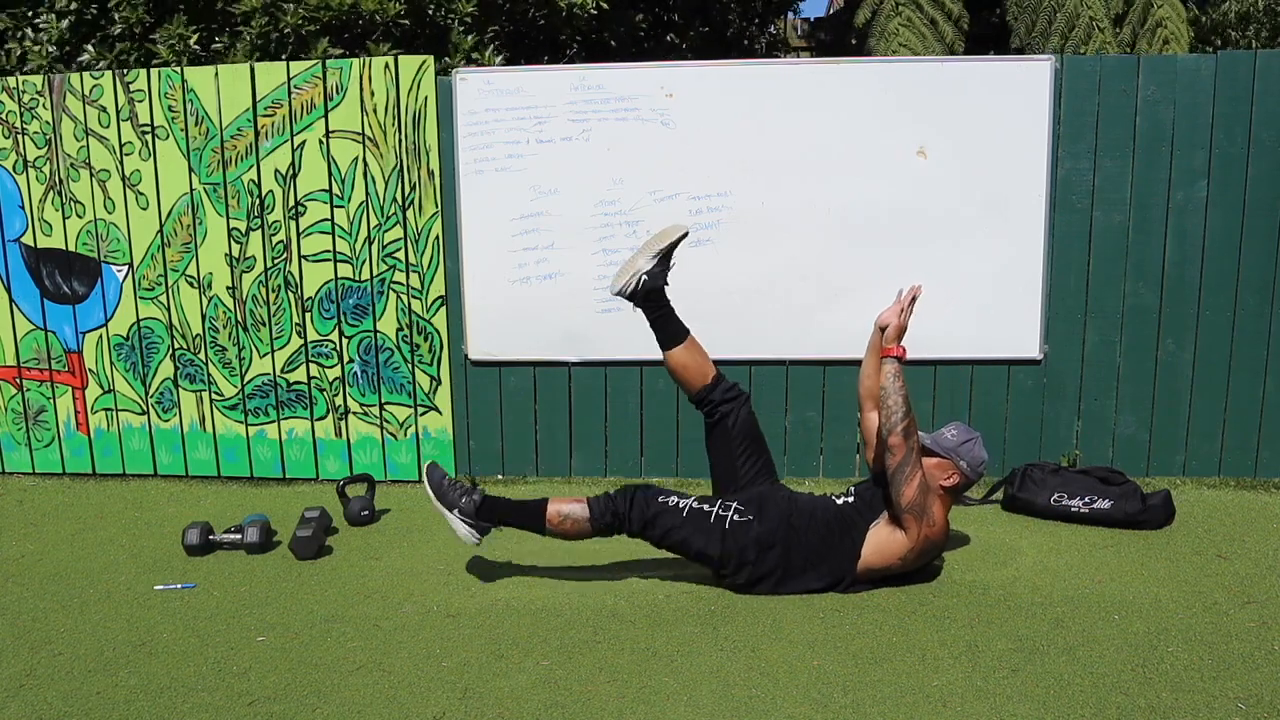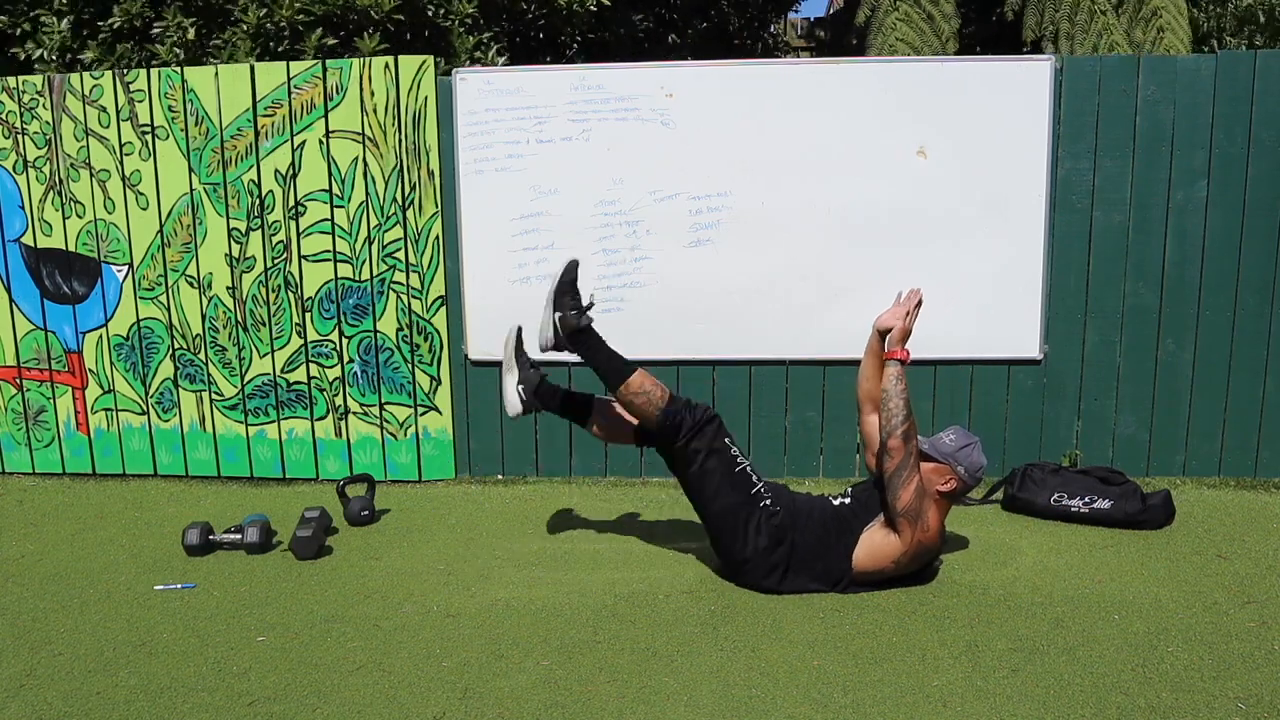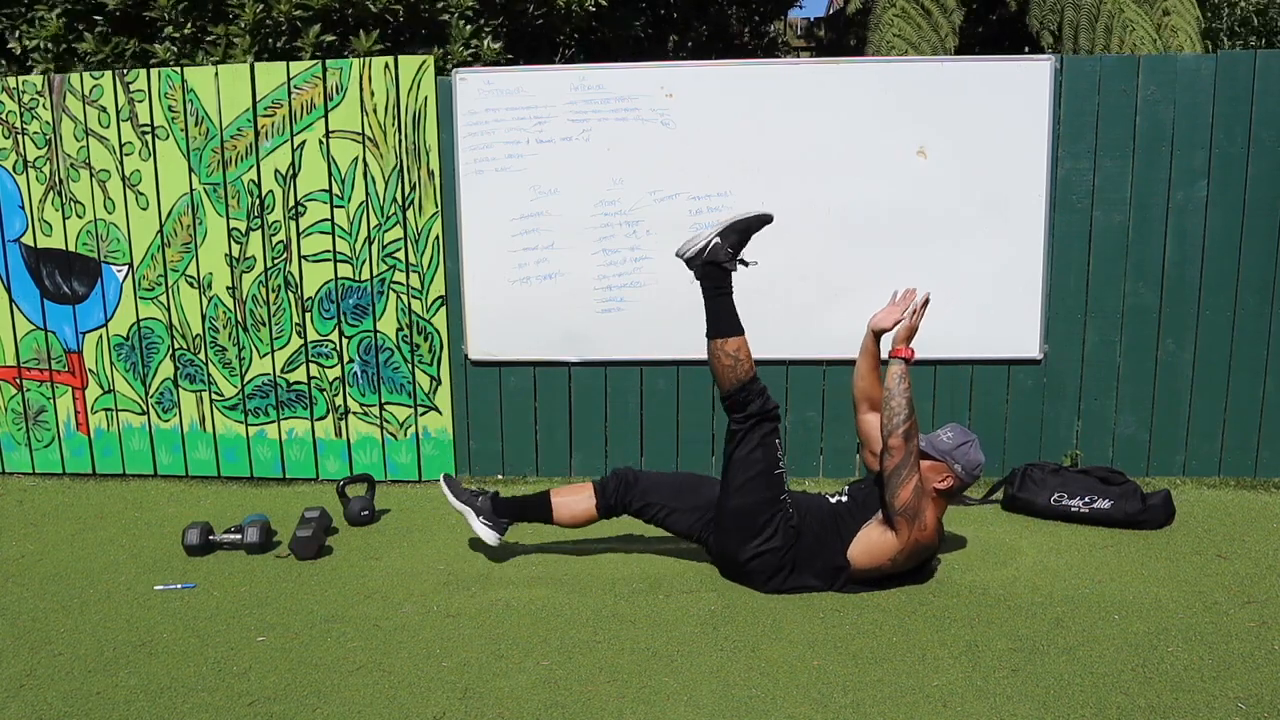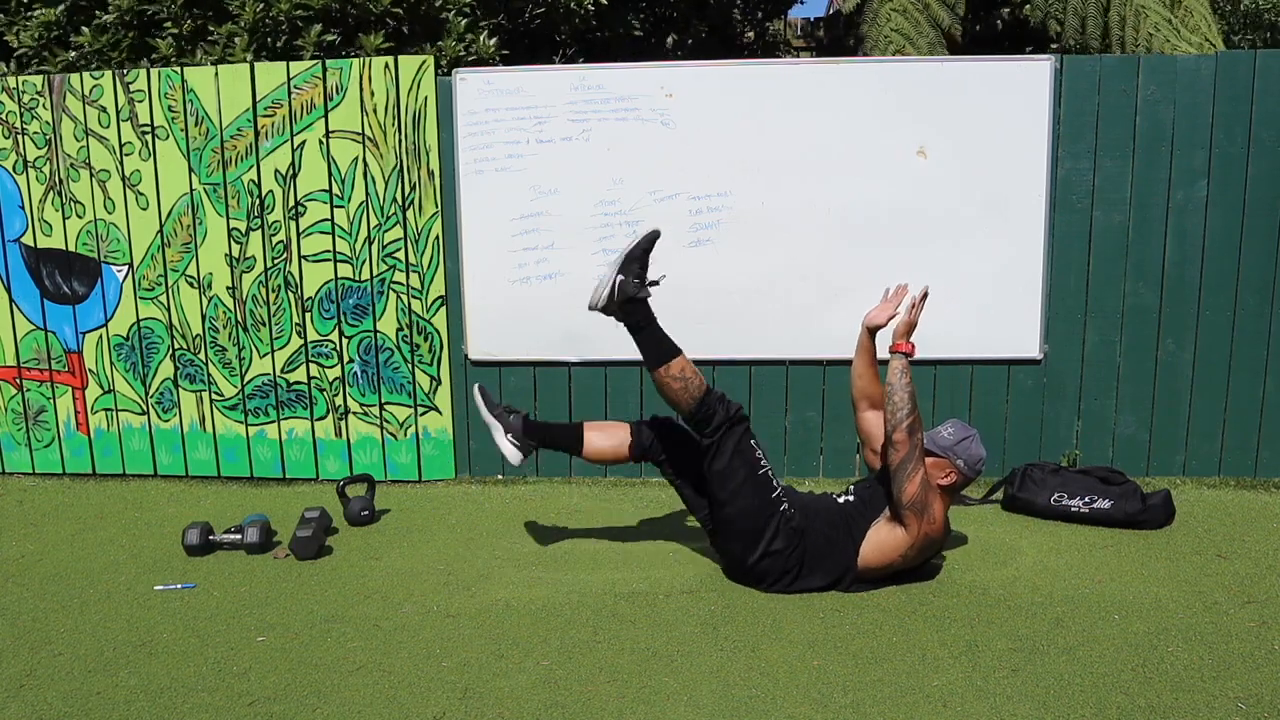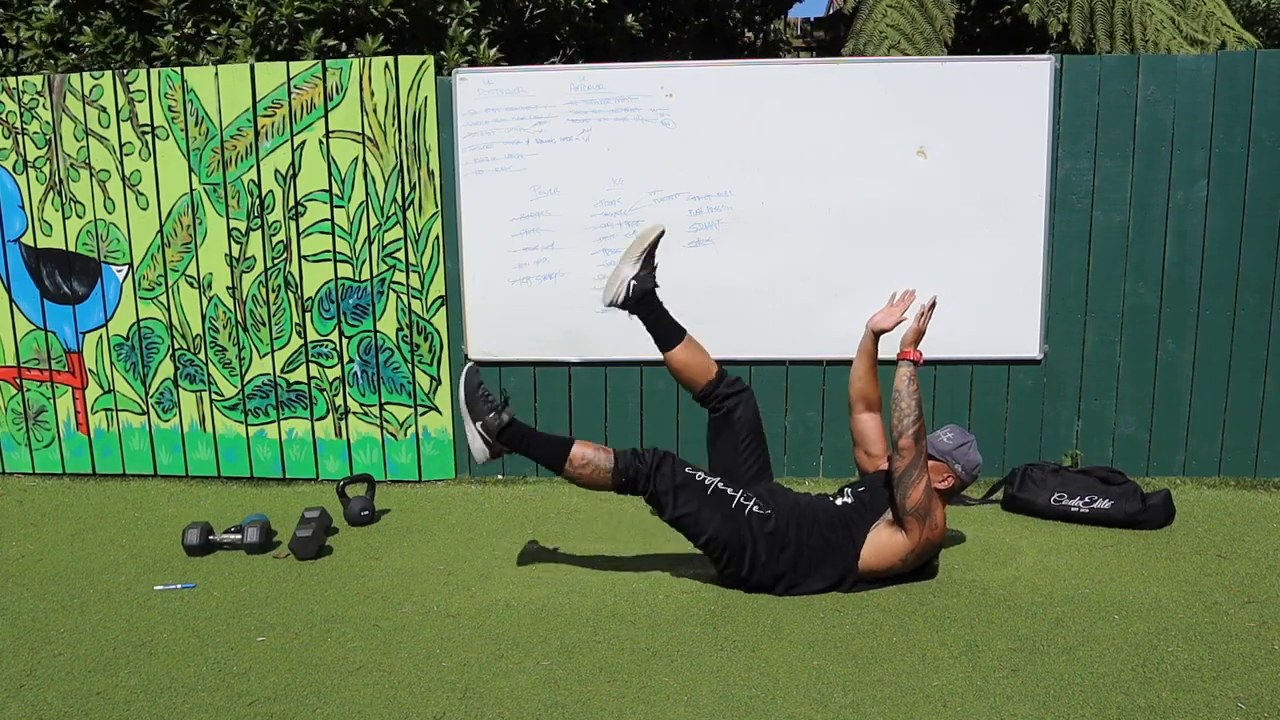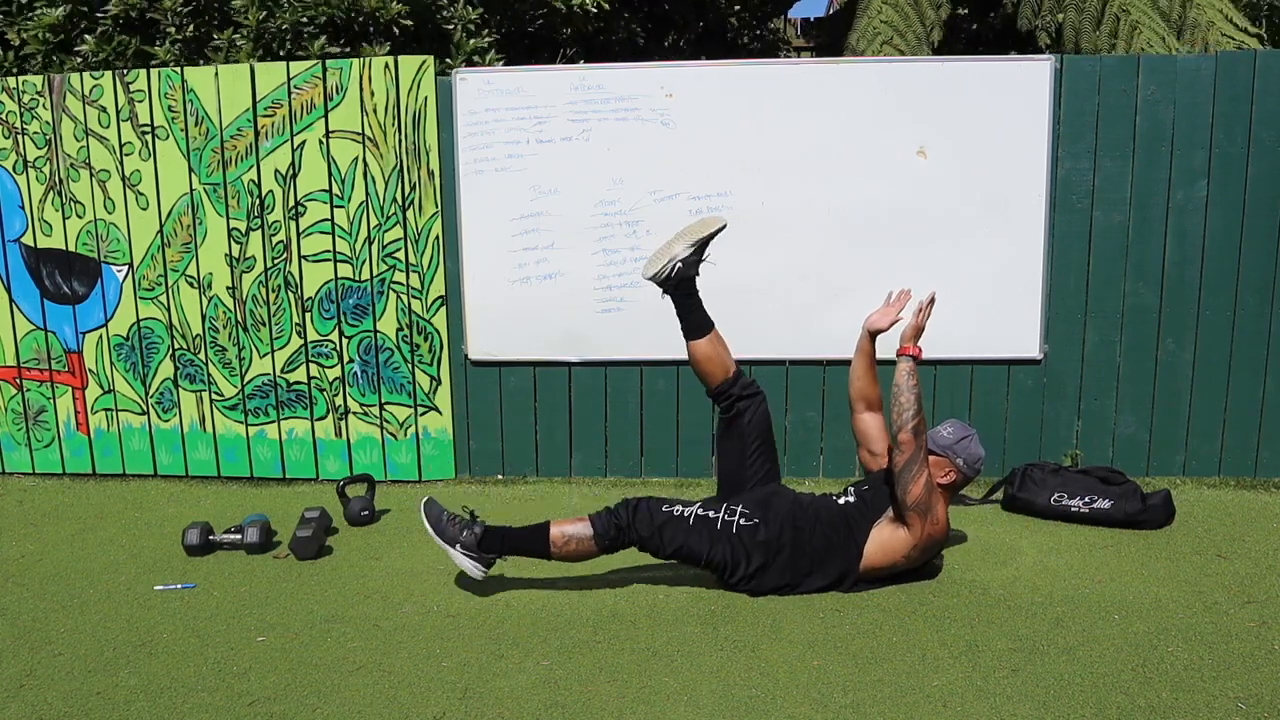
dt=0.2s
person 1, frame 1
left shoulder: (923, 528)
right shoulder: (898, 488)
left elbow: (896, 443)
right elbow: (871, 411)
left wrist: (894, 351)
right wrist: (879, 333)
left hip: (764, 549)
right hip: (766, 508)
left knee: (637, 506)
right knee: (725, 401)
left ankle: (486, 510)
right ankle: (652, 299)
person 1, frame 2
left shoulder: (922, 530)
right shoulder: (907, 496)
left elbow: (897, 446)
right elbow: (872, 415)
left wrist: (897, 355)
right wrist: (878, 336)
left hip: (761, 548)
right hip: (776, 521)
left knee: (692, 422)
right knee: (658, 423)
left ankle: (576, 334)
right ankle: (540, 393)
person 1, frame 3
left shoulder: (917, 532)
right shoulder: (896, 490)
left elbow: (895, 442)
right elbow: (868, 411)
left wrist: (901, 352)
right wrist: (872, 335)
left hip: (764, 550)
right hip: (754, 529)
left knee: (753, 411)
right knee: (624, 485)
left ankle: (715, 275)
right ankle: (501, 512)
person 1, frame 4
left shoulder: (925, 524)
right shoulder: (895, 482)
left elbow: (902, 440)
right elbow: (868, 408)
left wrist: (902, 348)
right wrist: (868, 332)
left hip: (770, 551)
right hip: (762, 529)
left knee: (723, 419)
right knee: (659, 435)
left ankle: (631, 306)
right ankle: (529, 433)
person 1, frame 5
left shoulder: (922, 528)
right shoulder: (889, 481)
left elbow: (907, 440)
right elbow: (864, 412)
left wrist: (909, 357)
right wrist: (872, 333)
left hip: (763, 548)
right hip: (763, 511)
left knee: (653, 468)
right knee: (729, 396)
left ankle: (508, 434)
right ankle: (643, 301)
person 1, frame 6
left shoulder: (924, 526)
right shoulder: (890, 484)
left elbow: (906, 441)
right elbow: (864, 409)
left wrist: (908, 352)
right wrist: (869, 334)
left hip: (760, 551)
right hip: (764, 507)
left knee: (636, 517)
right knee: (741, 397)
left ankle: (490, 541)
right ankle: (681, 286)
